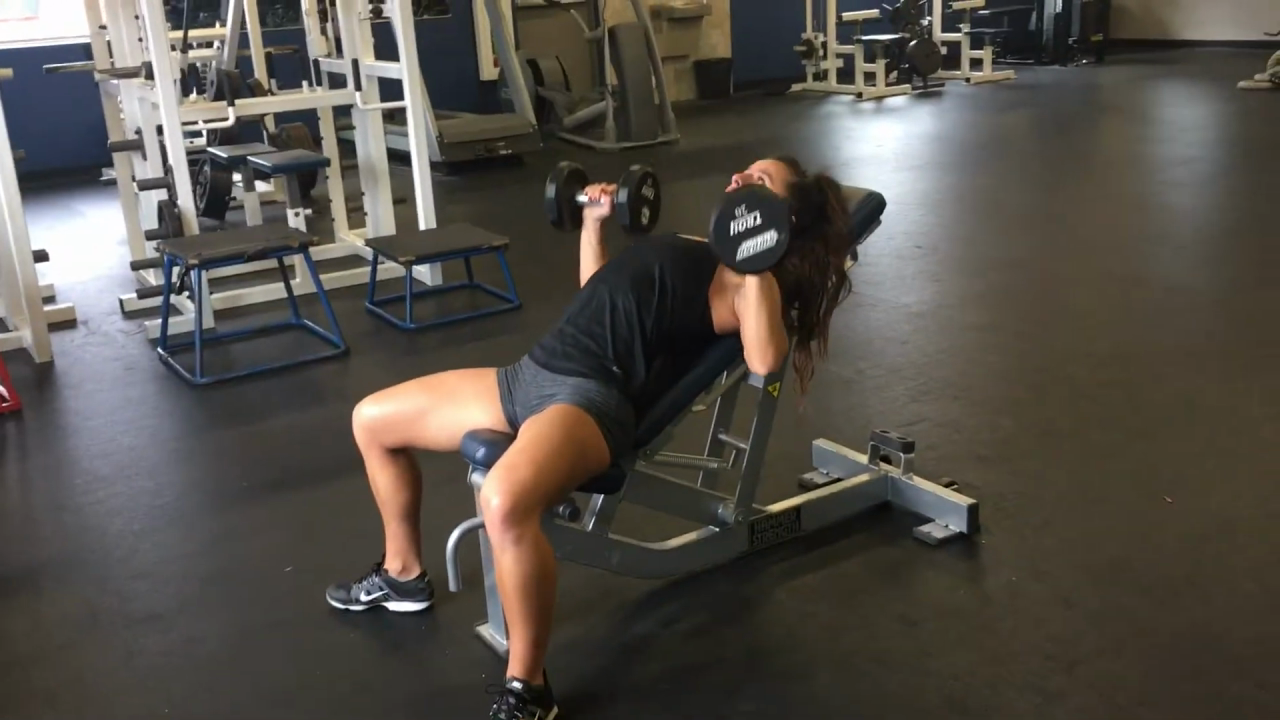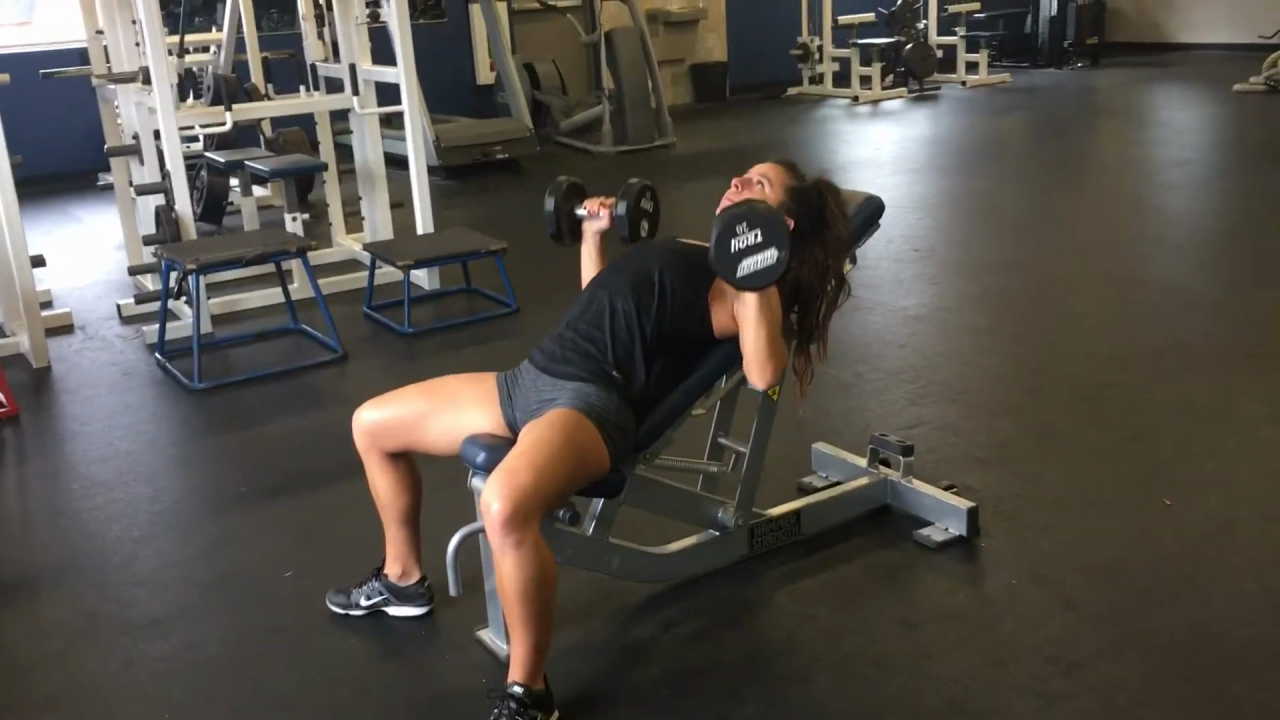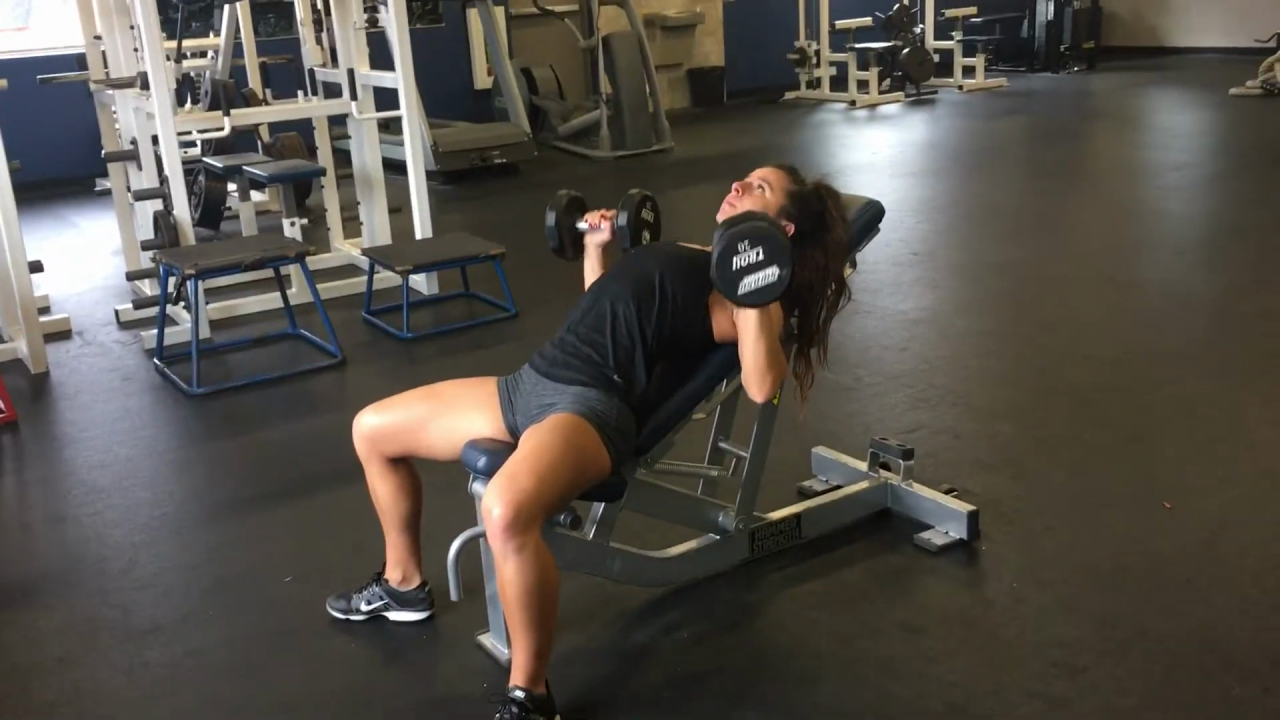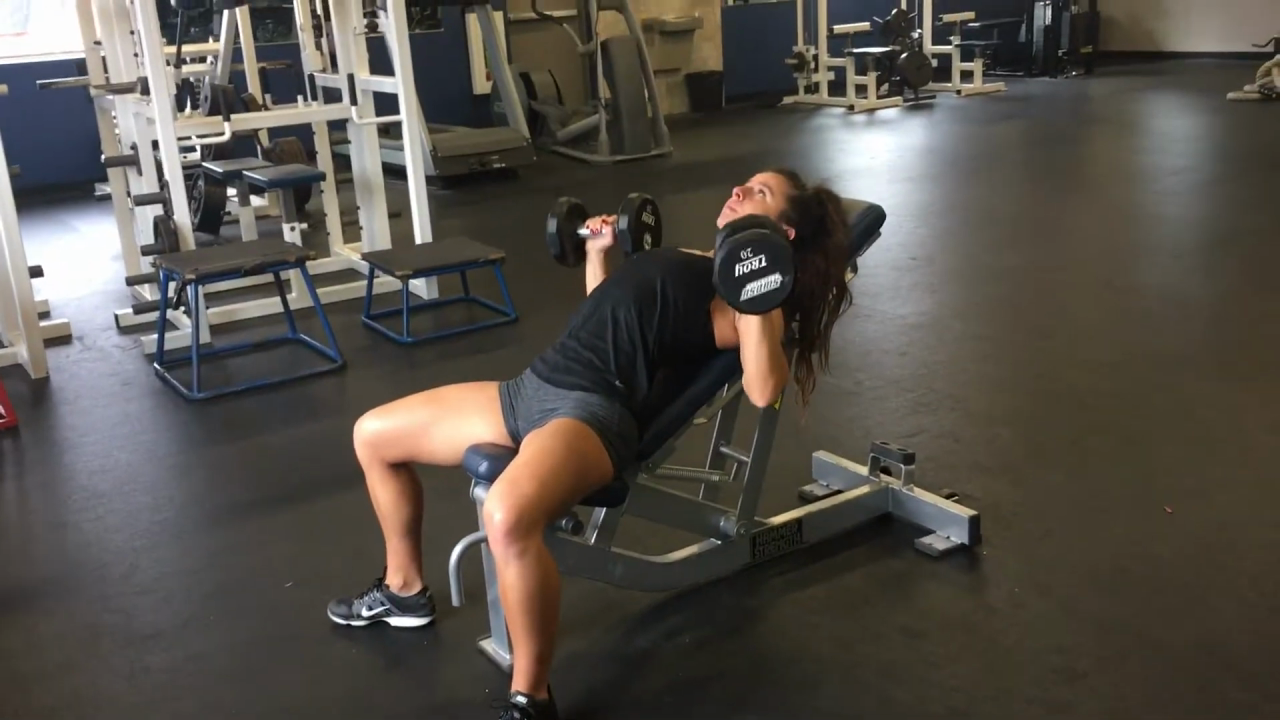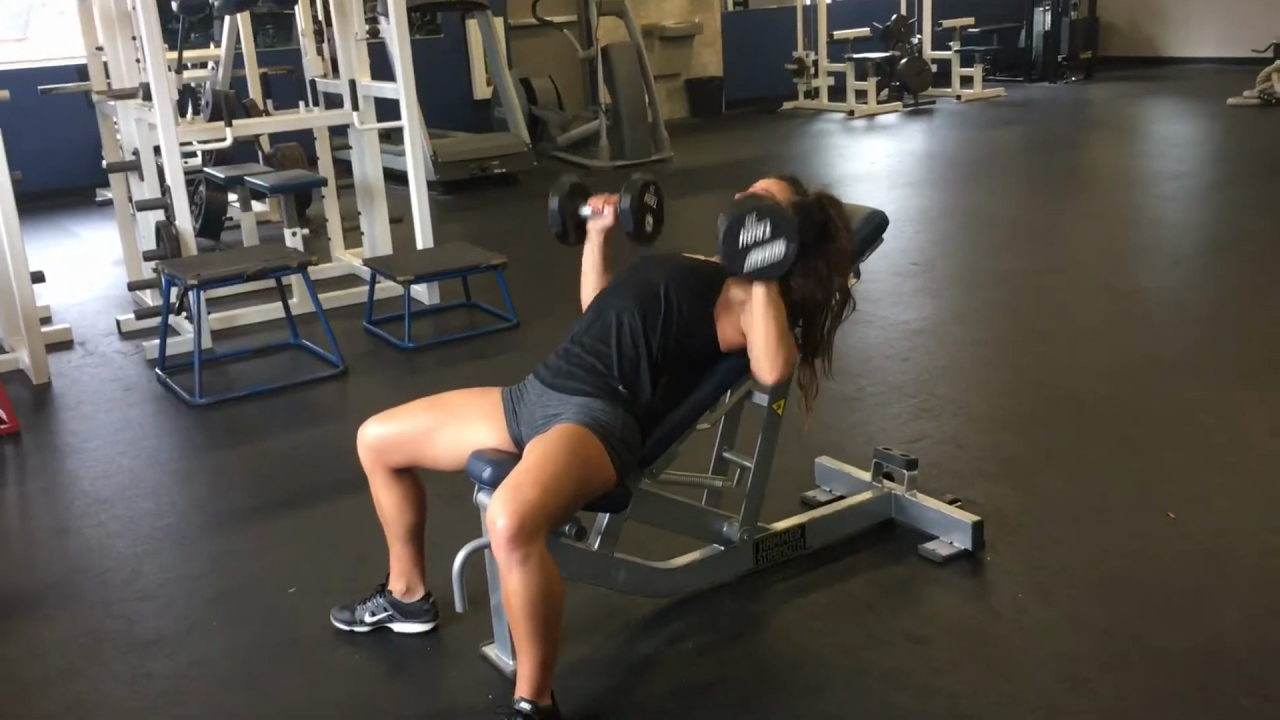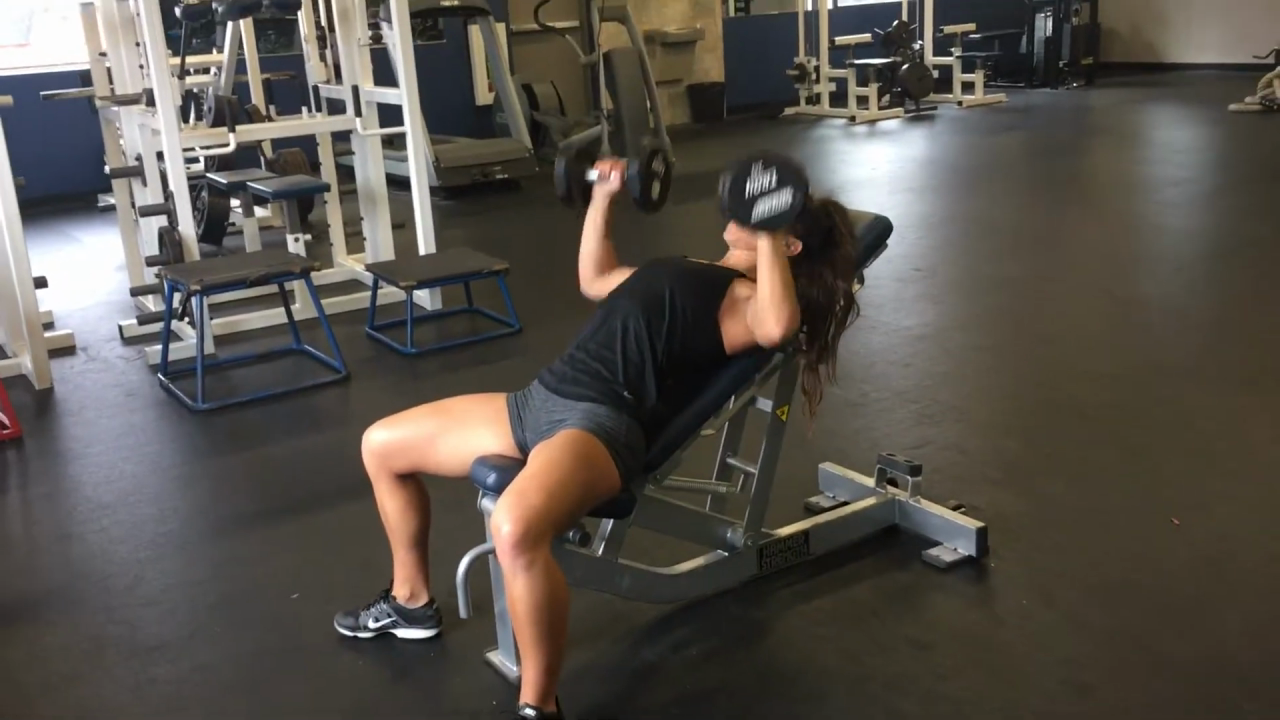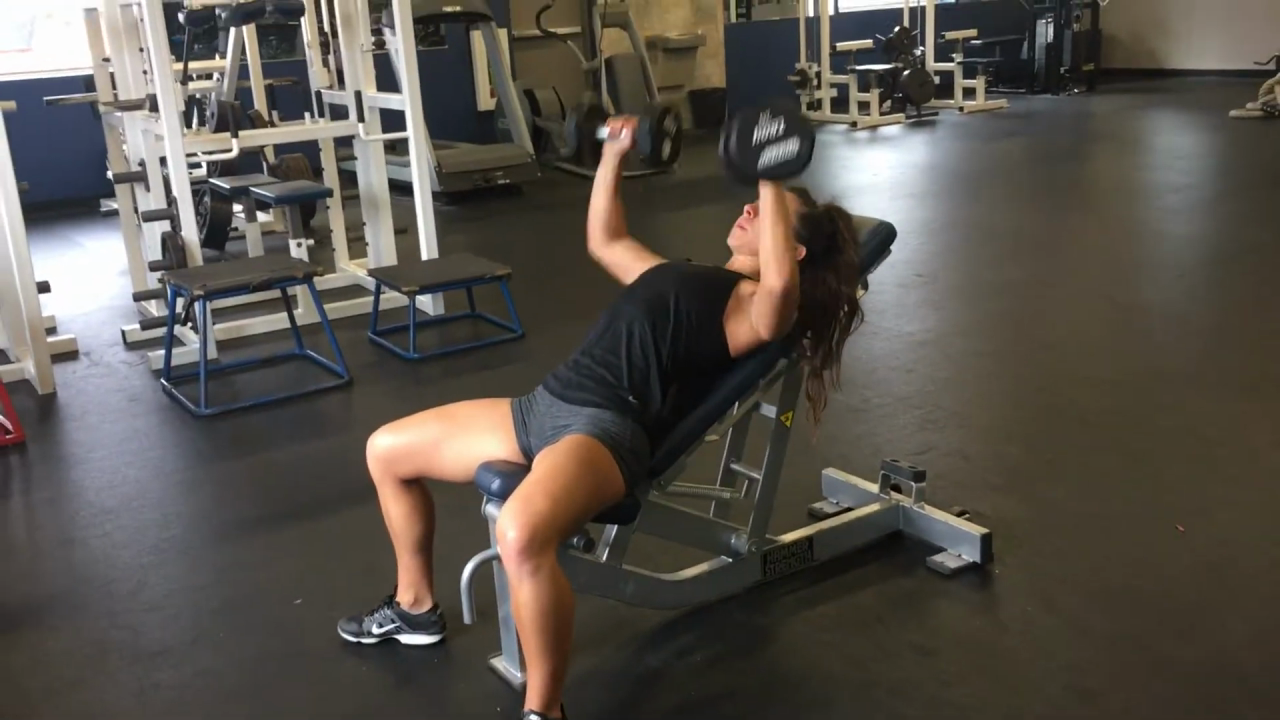
dt=0.1s
person 1, frame 1
left shoulder: (746, 279)
right shoulder: (689, 250)
left elbow: (764, 358)
right wrist: (593, 222)
left hip: (594, 394)
right hip: (533, 371)
left knee: (505, 502)
right knee: (372, 420)
right ankle: (403, 573)
person 1, frame 2
right shoulder: (686, 252)
left elbow: (763, 374)
right wrist: (592, 235)
left hip: (594, 399)
right hip: (532, 376)
left knee: (505, 505)
right knee: (371, 425)
right ankle: (403, 578)
person 1, frame 3
right shoulder: (687, 256)
left elbow: (761, 385)
right wrist: (594, 246)
left hip: (595, 403)
right hip: (533, 380)
left knee: (506, 511)
right knee: (372, 430)
right ankle: (403, 582)
person 1, frame 4
right shoulder: (685, 259)
left elbow: (764, 388)
right wrist: (596, 249)
left hip: (597, 410)
right hip: (535, 385)
left knee: (508, 516)
right knee: (373, 435)
right ankle: (405, 589)
person 1, frame 5
left shoulder: (751, 292)
right shoulder: (692, 267)
left elbow: (772, 369)
right wrist: (596, 232)
left hip: (600, 414)
right hip: (538, 390)
left knee: (511, 522)
right knee: (376, 440)
right ankle: (408, 593)
person 1, frame 6
left shoulder: (750, 303)
right shoulder: (687, 268)
left elbow: (777, 327)
right elbow: (593, 280)
left wrist: (763, 227)
right wrist: (604, 197)
left hip: (606, 424)
right hip: (544, 397)
left knee: (515, 528)
right knee: (381, 447)
right ankle: (411, 600)
person 1, frame 7
left shoulder: (760, 305)
right shoulder: (687, 273)
left elbow: (780, 282)
right elbow: (604, 242)
left wrist: (771, 172)
right wrist: (614, 154)
left hip: (610, 427)
right hip: (548, 402)
left knee: (522, 535)
right knee: (386, 452)
right ankle: (415, 605)
